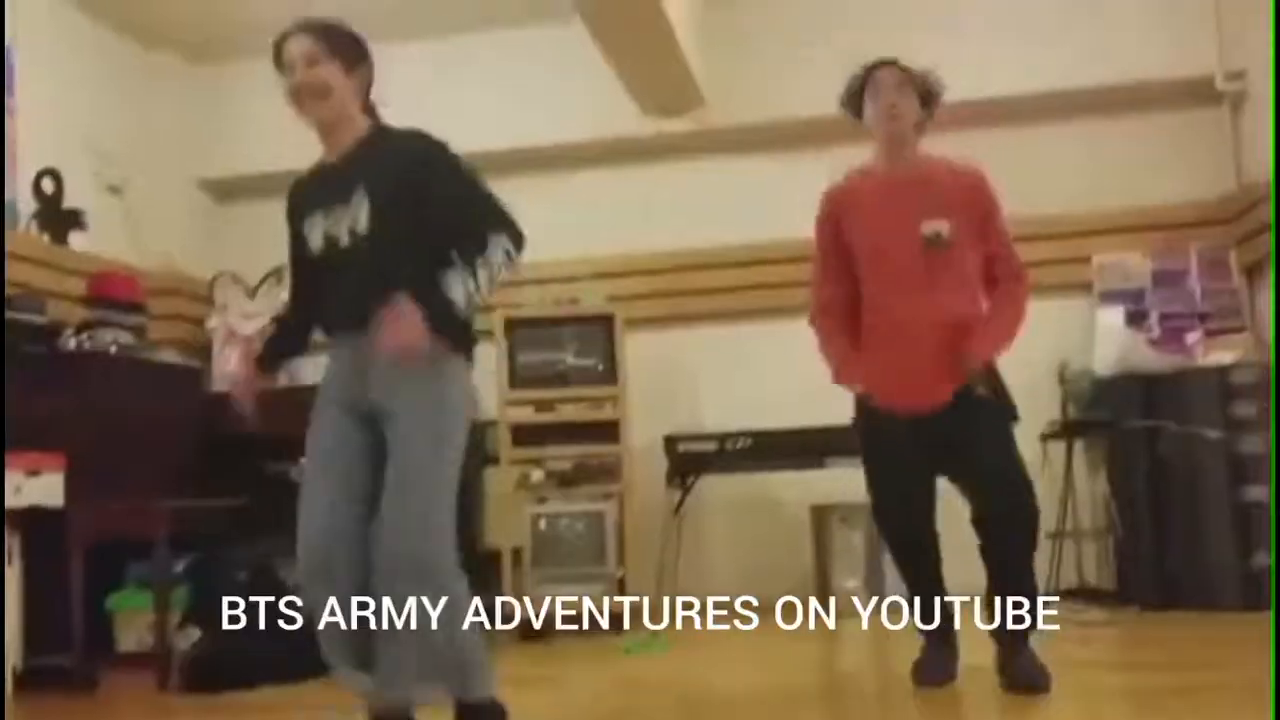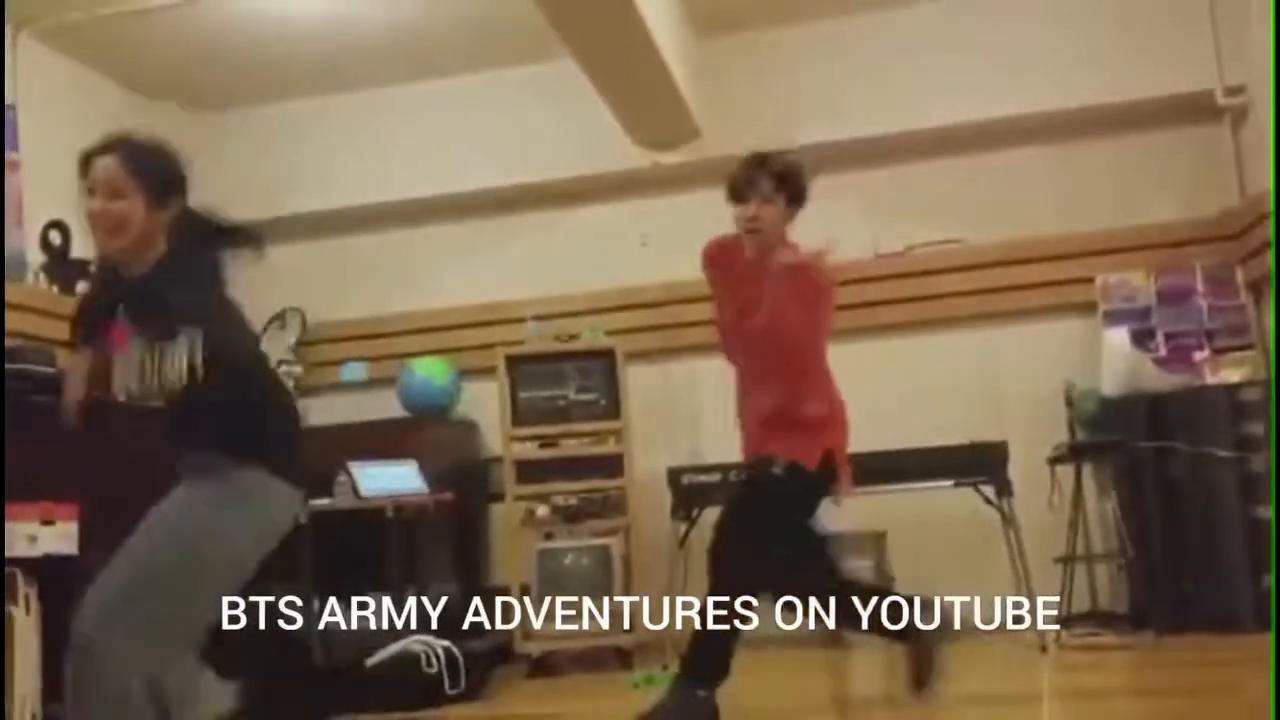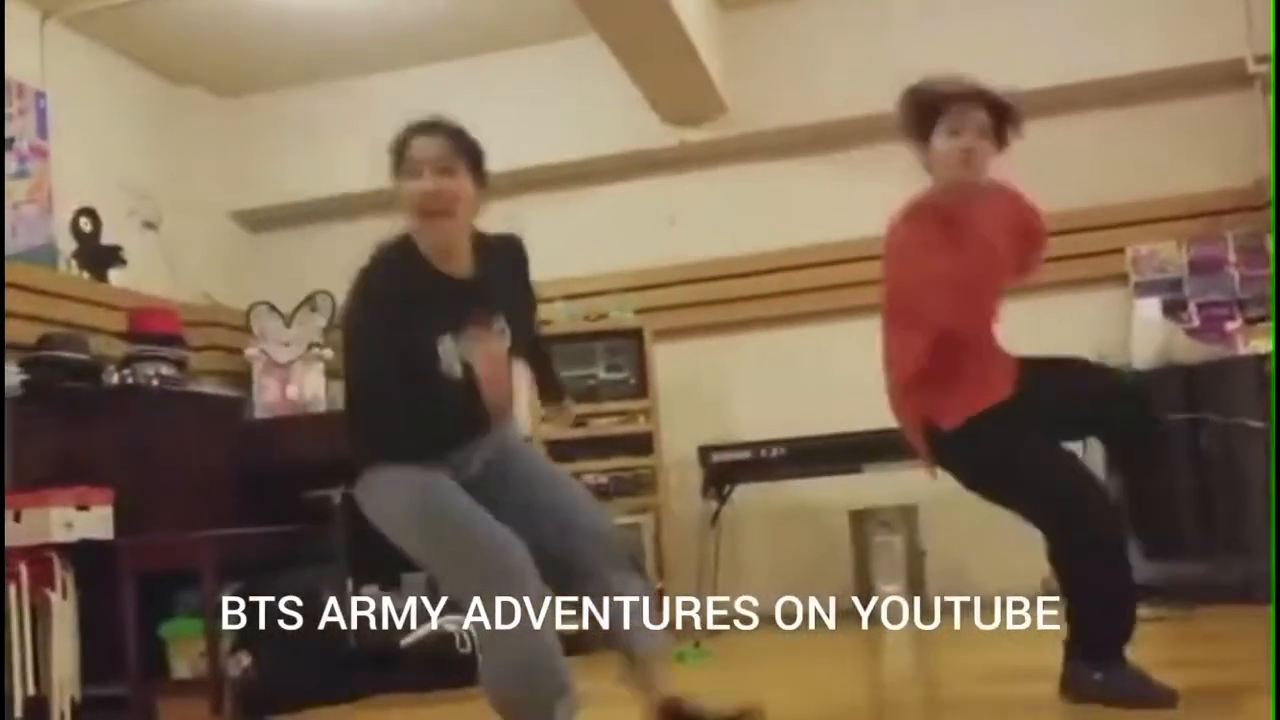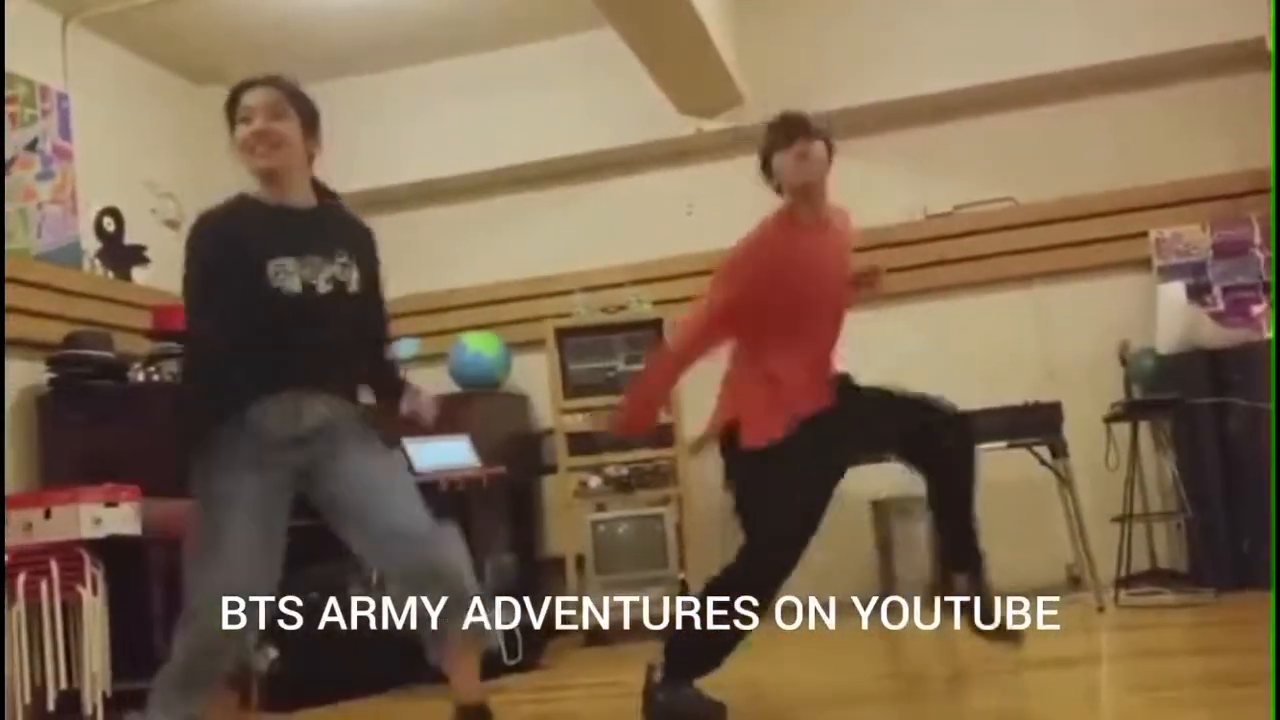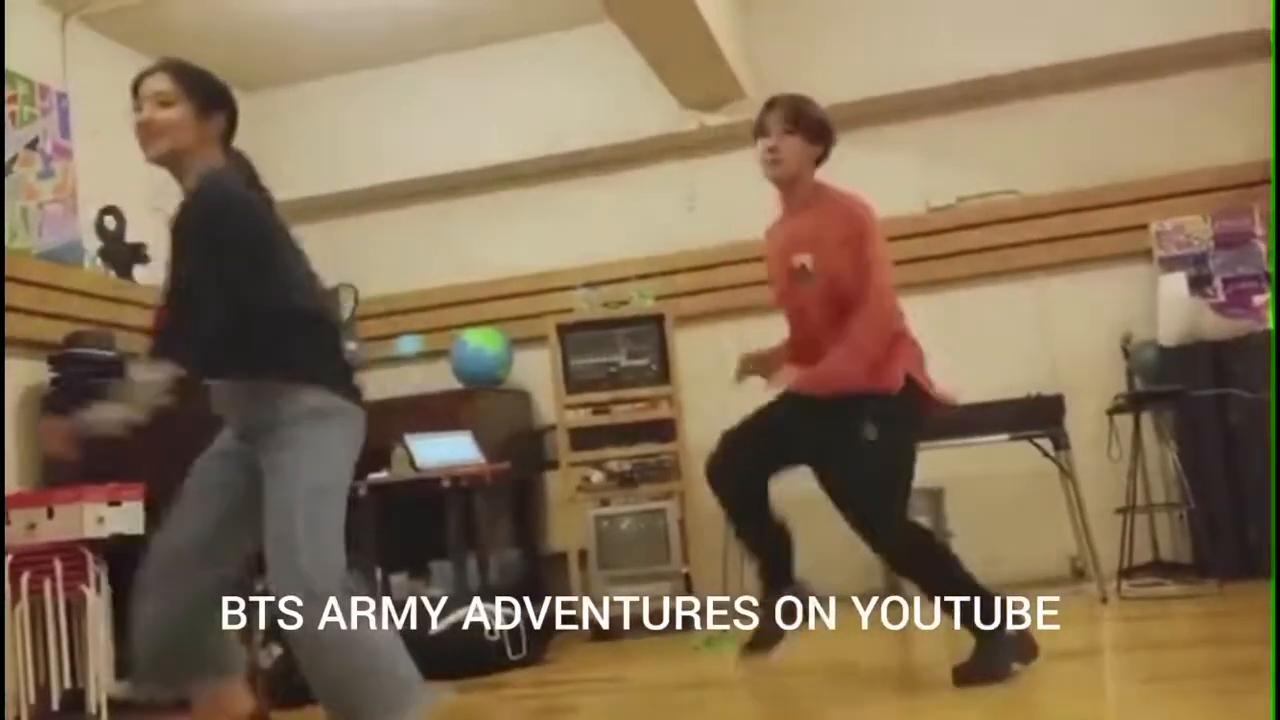
dt=1s
person 1, frame 1
left shoulder: (413, 156)
right shoulder: (305, 193)
left elbow: (503, 239)
left wrist: (436, 309)
right wrist: (262, 363)
left hip: (420, 372)
right hip: (346, 377)
left knee: (415, 553)
right knee: (325, 557)
person 1, frame 2
left shoulder: (185, 282)
right shoulder: (126, 276)
left elbow: (195, 361)
left wrist: (100, 374)
left hip: (249, 473)
right hip: (221, 468)
left knee: (111, 626)
person 1, frame 3
left shoulder: (502, 257)
right shoulder: (382, 293)
right elbow: (376, 424)
left wrist: (544, 375)
right wrist: (473, 394)
left hip: (481, 447)
right hip: (401, 466)
left knee: (595, 547)
right knee: (505, 579)
person 1, frame 4
left shoulder: (352, 234)
right shoulder: (221, 232)
right elbow: (205, 351)
left wrist: (399, 393)
right wrist: (188, 479)
left hip: (337, 424)
right hip: (245, 431)
left knee: (431, 558)
right knee: (226, 607)
person 1, frame 5
left shoulder: (217, 206)
right shoulder: (236, 202)
left elbow: (178, 333)
right elbow: (308, 303)
left hip: (305, 406)
right hip: (253, 414)
left knee: (308, 592)
right knee: (169, 591)
person 2, frame 1
left shoulder: (965, 185)
right shoulder: (841, 202)
left elbow: (1009, 279)
right elbow: (828, 303)
left wrist: (985, 346)
right wrist: (852, 372)
left hip: (966, 384)
right hip: (886, 396)
left knee: (1010, 507)
right knee: (905, 528)
left ankle: (1016, 643)
right ankle: (937, 638)
person 2, frame 2
left shoulder: (808, 278)
right shoulder: (717, 257)
left elbow: (790, 355)
left wrist: (779, 280)
left hip: (805, 437)
right hip: (765, 435)
left knee: (734, 554)
right knee: (797, 574)
right ankle: (909, 627)
person 2, frame 3
left shoulder: (998, 204)
right shoulder: (913, 234)
left elbow: (1029, 238)
right elbow: (946, 318)
left wrist: (992, 275)
left hip: (996, 376)
right hip: (949, 407)
left knee: (1132, 408)
right knee: (1083, 512)
right ankle: (1093, 665)
person 2, frame 4
left shoulder: (837, 224)
right shoulder: (764, 250)
right elbow: (698, 331)
left wrist: (855, 281)
right wrist: (640, 406)
left hip: (821, 397)
right hip: (769, 418)
left knee: (946, 434)
right knee: (768, 559)
left ankle: (962, 574)
person 2, frame 5
left shoulder: (849, 216)
right shoulder: (778, 234)
left elbow: (879, 313)
left wrist: (815, 371)
right wrist: (775, 358)
left hip: (875, 388)
right hip: (817, 391)
left knee: (882, 523)
right knee: (730, 468)
left ankle: (997, 631)
right ankle: (784, 593)
